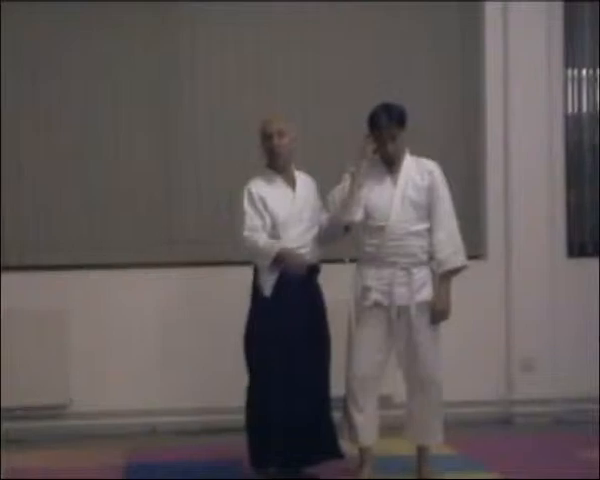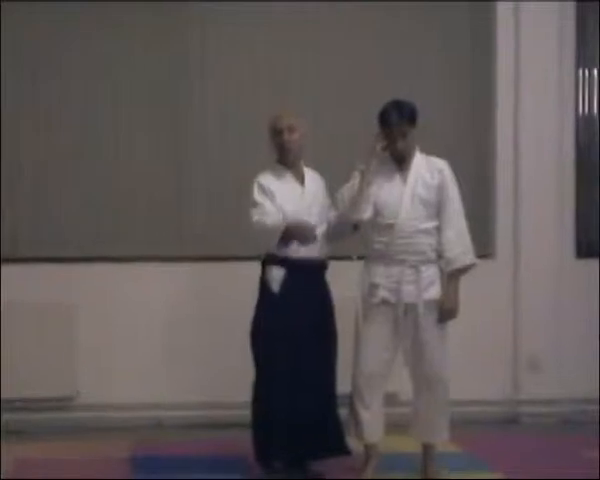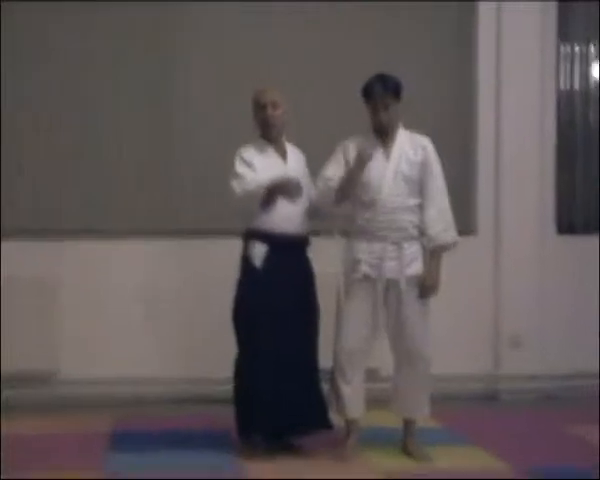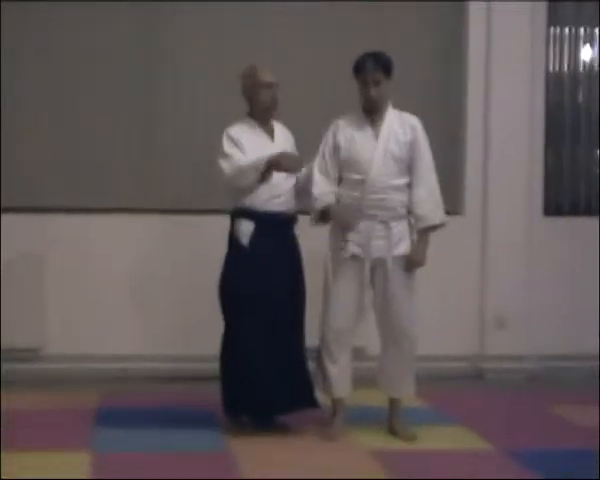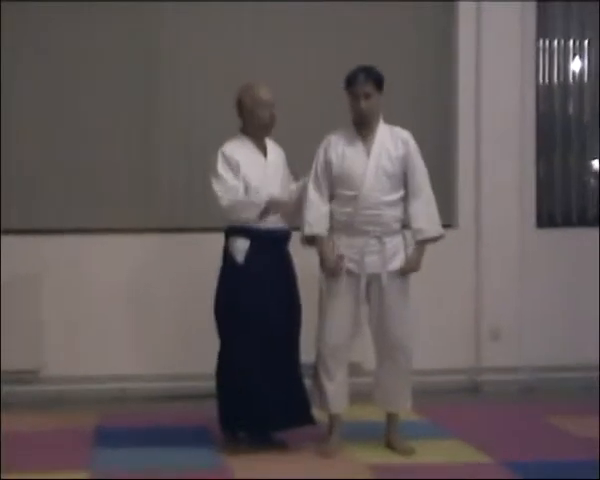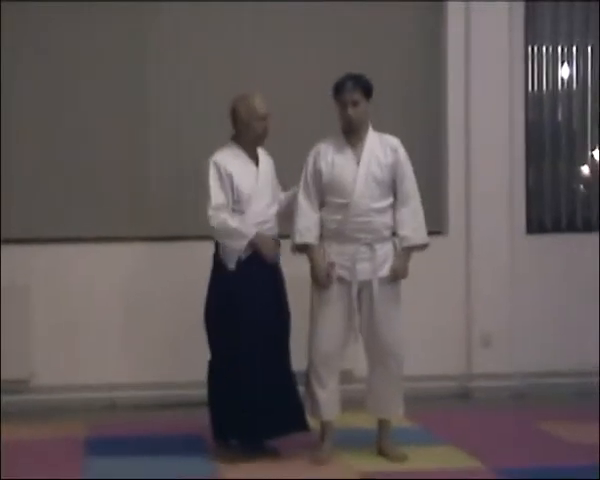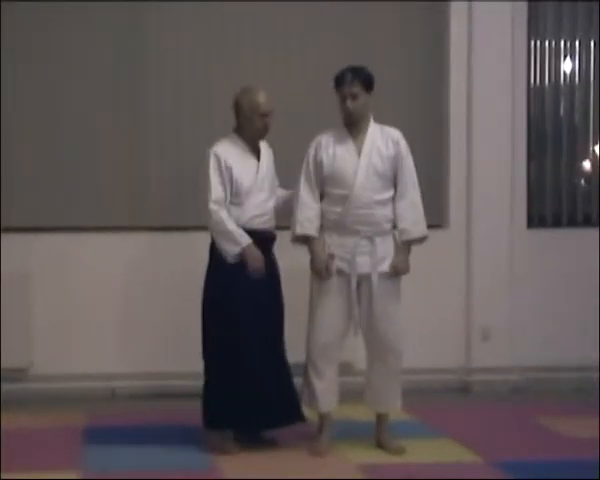
dt=0.2s
person 1, frame 1
left shoulder: (428, 172)
right shoulder: (361, 175)
left elbow: (444, 230)
right elbow: (343, 214)
left wrist: (444, 286)
right wrist: (363, 165)
left hip: (418, 282)
right hip: (374, 283)
left knee: (425, 373)
right knee: (362, 372)
person 1, frame 2
left shoulder: (438, 170)
right shoulder: (370, 172)
left elbow: (453, 229)
right elbow: (350, 213)
left wrist: (452, 285)
right wrist: (372, 164)
left hip: (426, 280)
right hip: (381, 281)
left knee: (432, 372)
right knee: (368, 369)
person 1, frame 3
left shoulder: (421, 147)
right shoulder: (353, 148)
left elbow: (435, 206)
right elbow: (327, 195)
left wrist: (434, 261)
right wrist: (353, 172)
left hip: (408, 256)
right hip: (363, 256)
left knee: (413, 347)
right knee: (350, 344)
left ankle: (410, 433)
right ankle: (352, 430)
person 1, frame 4
left shoulder: (410, 126)
right shoulder: (341, 128)
left elbow: (423, 184)
right elbow: (320, 178)
left wrist: (422, 239)
right wrist: (332, 211)
left hip: (395, 235)
right hip: (350, 236)
left knee: (399, 326)
right knee: (337, 323)
left ankle: (395, 413)
right ankle: (338, 411)
person 1, frame 5
left shoulder: (402, 141)
right shoulder: (332, 144)
left elbow: (419, 195)
right elbow: (316, 196)
left wrist: (418, 247)
right wrist: (322, 244)
left hip: (389, 251)
right hip: (344, 251)
left knee: (395, 341)
right knee: (333, 340)
left ankle: (392, 428)
right ankle: (334, 427)
person 1, frame 6
left shoulder: (391, 148)
right shoulder: (322, 153)
left elbow: (407, 202)
right elbow: (308, 205)
left wrist: (404, 254)
right wrist: (314, 254)
left hip: (379, 258)
right hip: (335, 258)
left knee: (386, 347)
right knee: (324, 347)
left ankle: (384, 435)
right ankle: (326, 434)
person 1, frame 7
left shoulder: (393, 140)
right shoulder: (323, 144)
left elbow: (407, 196)
right elbow: (308, 197)
left wrist: (404, 248)
right wrist: (314, 246)
left hip: (380, 251)
right hip: (335, 250)
left knee: (386, 341)
right knee: (323, 339)
left ankle: (382, 427)
right ankle: (324, 426)
person 2, frame 1
left shoulder: (308, 184)
right shoulder: (256, 189)
left elbow: (323, 228)
right elbow: (252, 237)
right wrist: (281, 253)
left hip: (307, 285)
right hip: (274, 288)
left knee: (309, 373)
right knee: (270, 376)
person 2, frame 2
left shoulder: (317, 181)
right shoulder: (265, 182)
left elbow: (330, 225)
right elbow: (264, 222)
right wrist: (290, 228)
left hip: (315, 281)
right hip: (282, 282)
left knee: (315, 370)
right knee: (277, 372)
person 2, frame 3
left shoulder: (298, 156)
right shoulder: (246, 156)
left elbow: (311, 201)
right elbow: (247, 191)
right wrist: (274, 186)
left hip: (296, 256)
right hip: (264, 257)
left knee: (297, 344)
right knee: (260, 346)
left ankle: (283, 426)
right ankle: (254, 429)
person 2, frame 4
left shoulder: (285, 134)
right shoulder: (235, 134)
left elbow: (299, 179)
right elbow: (236, 173)
left wrist: (314, 170)
right wrist: (270, 162)
left hip: (283, 235)
right hip: (251, 236)
left knee: (283, 322)
right knee: (246, 324)
left ankle: (269, 405)
right ankle: (240, 407)
person 2, frame 5
left shoulder: (277, 152)
right shoulder: (229, 153)
left elbow: (290, 195)
right elbow: (230, 201)
right wrist: (269, 203)
left hip: (277, 252)
right hip: (246, 254)
left knee: (279, 339)
right knee: (243, 344)
left ankle: (264, 423)
right ankle: (236, 425)
person 2, frame 6
left shoulder: (266, 160)
right shoulder: (221, 162)
right elbow: (217, 217)
right wrist: (254, 238)
left hip: (266, 264)
right hip: (236, 265)
left knee: (270, 348)
right knee: (233, 352)
left ankle: (255, 432)
right ankle: (227, 433)
person 2, frame 7
left shoulder: (267, 152)
right shoulder: (221, 153)
right elbow: (215, 210)
right wrist: (244, 247)
left hip: (262, 253)
right hip: (232, 258)
left knee: (264, 342)
right knee: (228, 343)
left ankle: (250, 423)
right ankle: (219, 425)
